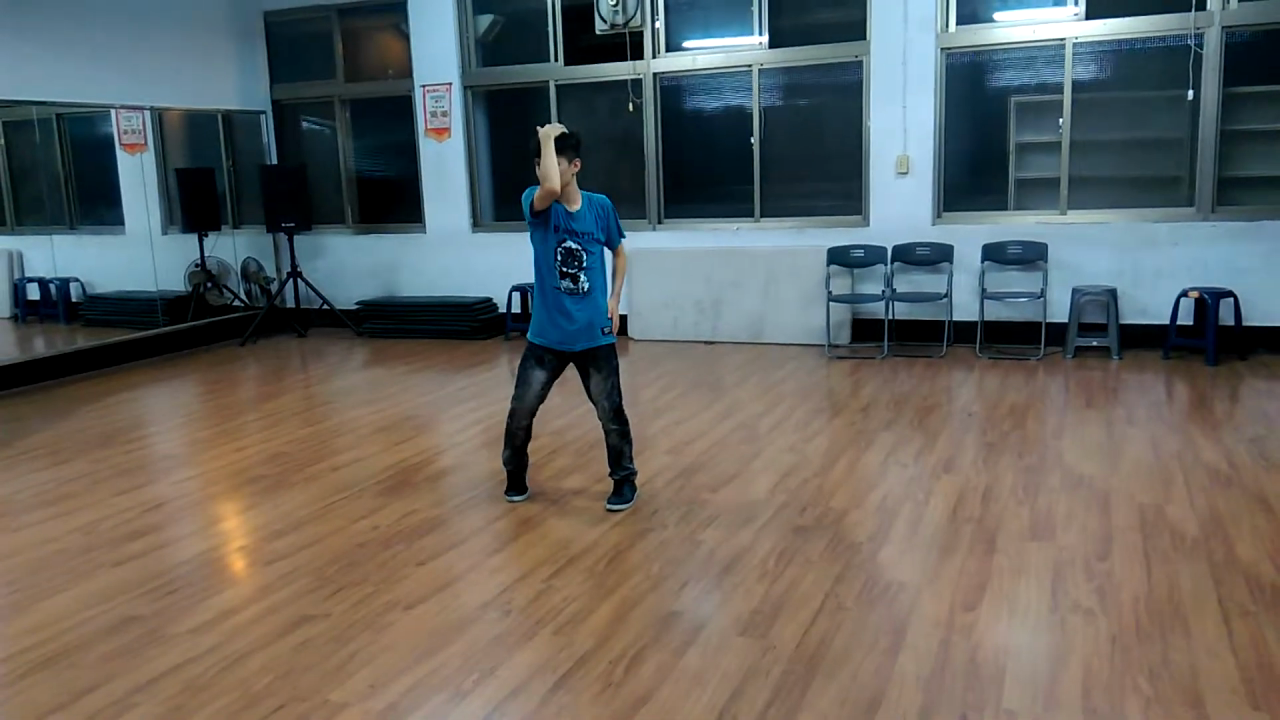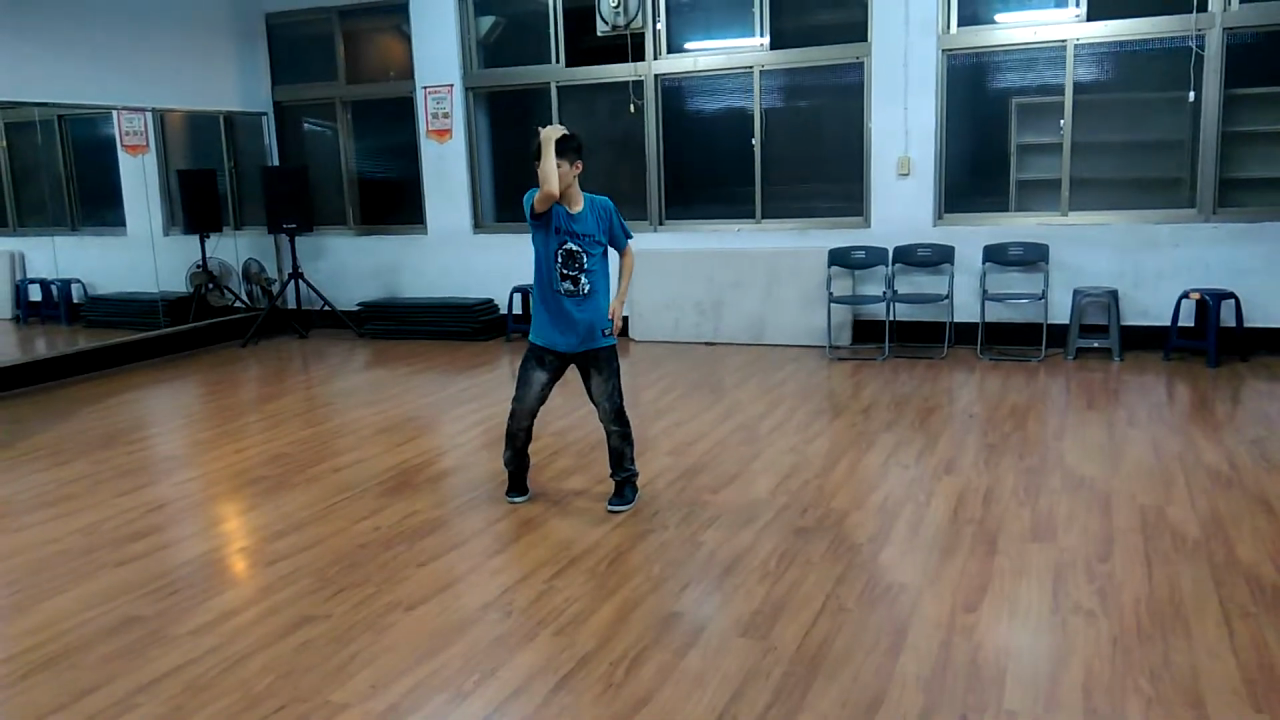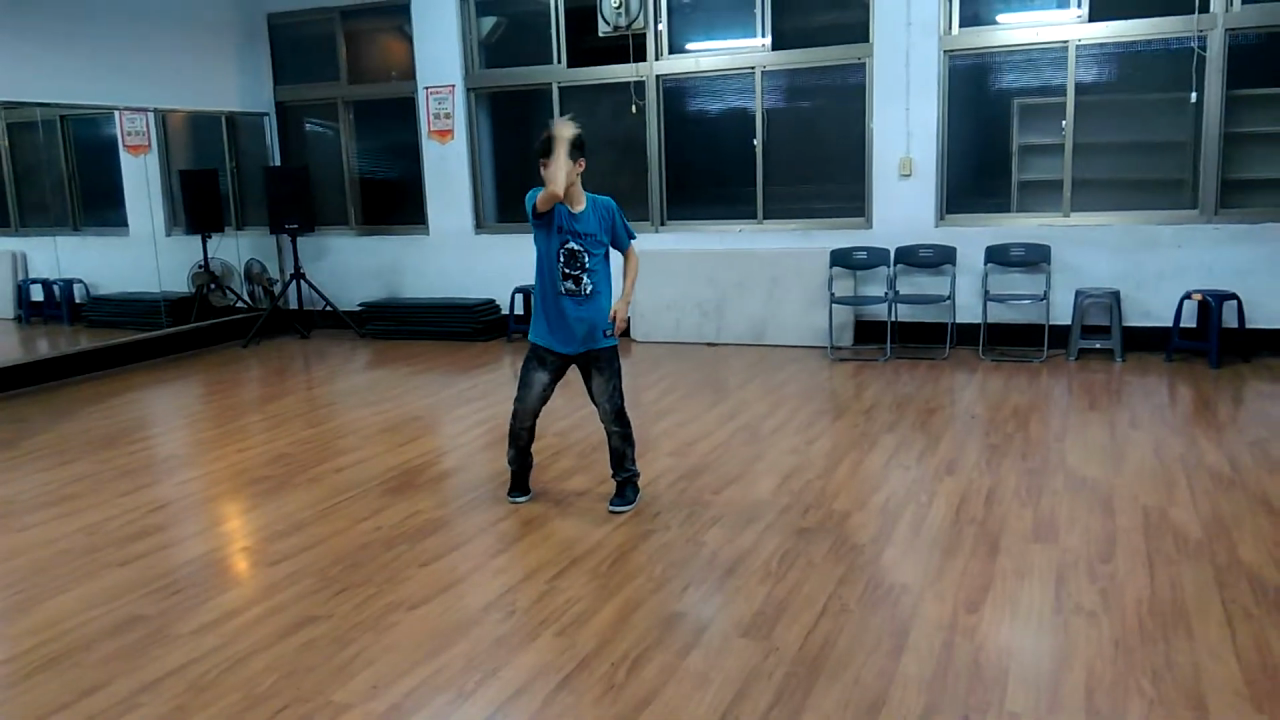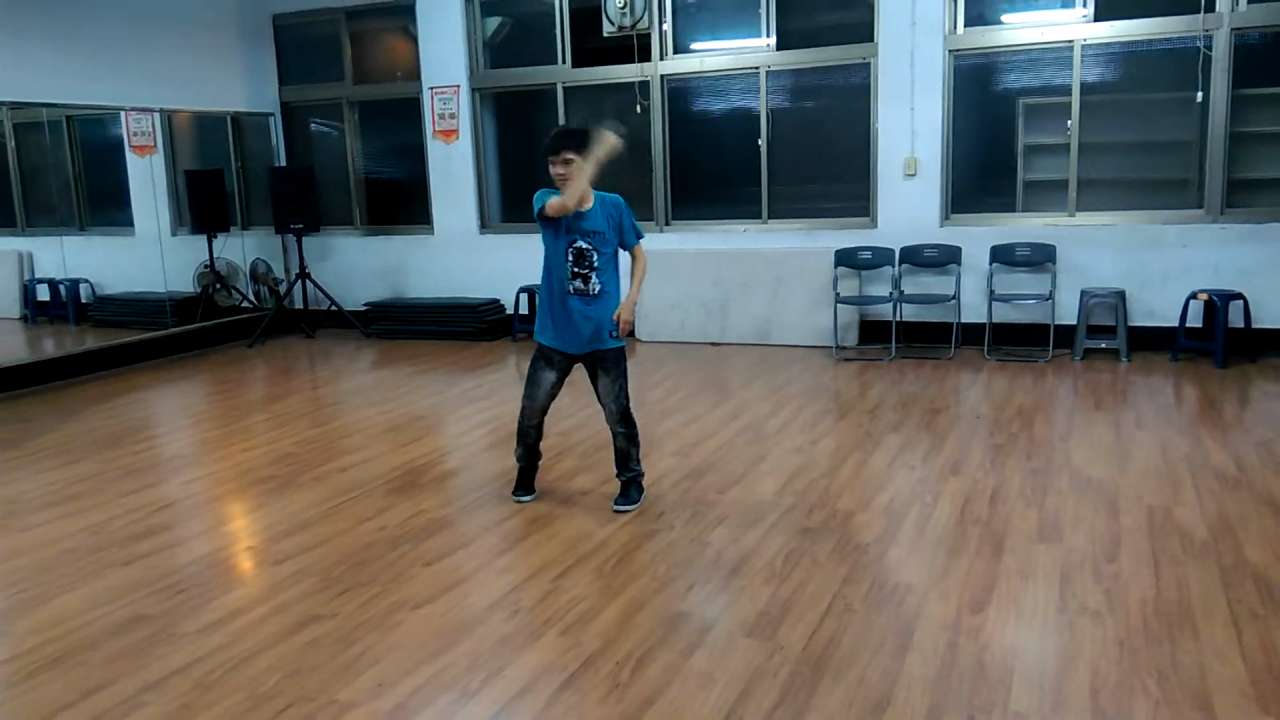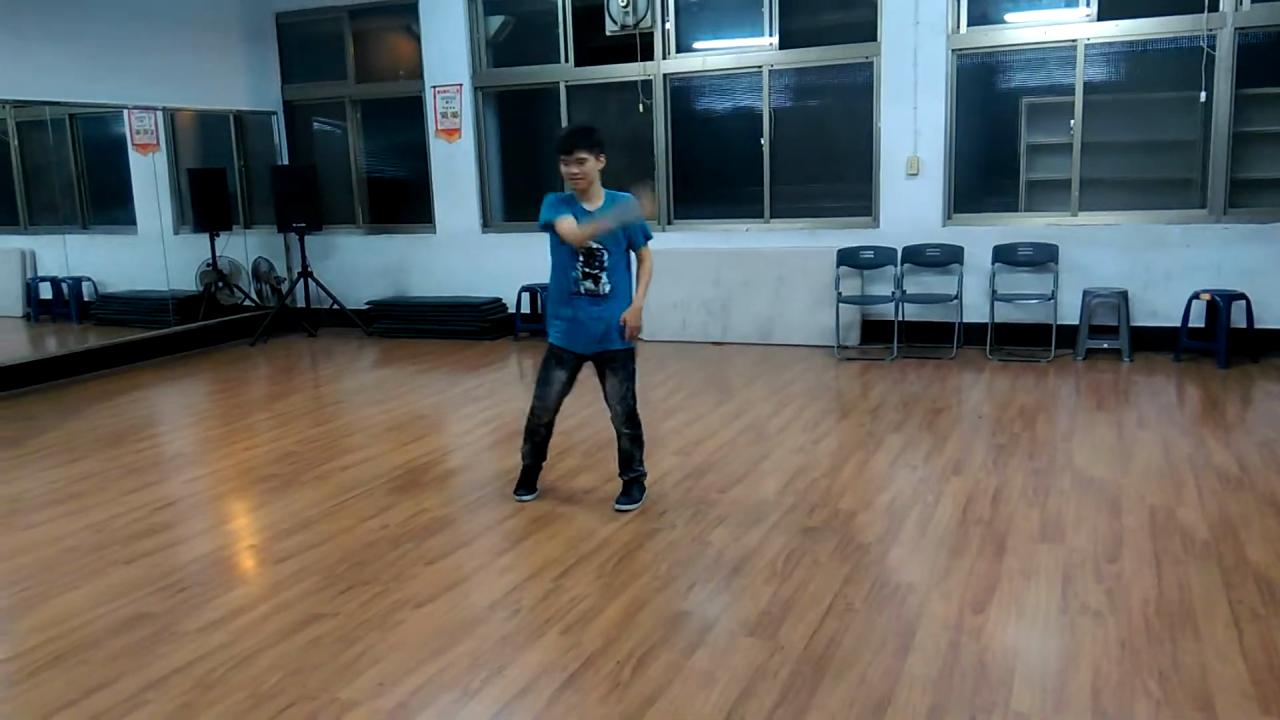
dt=0.1s
person 1, frame 1
left shoulder: (600, 207)
right shoulder: (535, 203)
left elbow: (619, 253)
right elbow: (551, 189)
left wrist: (615, 298)
right wrist: (546, 139)
left hip: (594, 332)
right hip: (547, 333)
left knee: (610, 410)
right knee: (521, 409)
left ankle: (624, 479)
right ankle: (515, 472)
person 1, frame 2
left shoulder: (603, 208)
right shoulder: (536, 205)
left elbow: (626, 253)
right elbow: (550, 192)
left wrist: (619, 300)
right wrist: (547, 141)
left hip: (595, 333)
right hip: (548, 334)
left knee: (611, 412)
right knee: (522, 410)
left ankle: (625, 480)
right ankle: (516, 474)
person 1, frame 3
left shoulder: (605, 208)
right shoulder: (537, 202)
left elbow: (630, 255)
right elbow: (555, 195)
left wrist: (624, 300)
right wrist: (560, 139)
left hip: (597, 332)
right hip: (549, 333)
left knee: (612, 412)
right knee: (524, 411)
left ankle: (627, 481)
right ankle: (519, 473)
person 1, frame 4
left shoulder: (614, 206)
right shoulder: (545, 202)
left elbow: (638, 255)
right elbow: (567, 204)
left wrist: (630, 302)
right wrist: (598, 153)
left hip: (603, 332)
right hip: (556, 332)
left knee: (617, 412)
right knee: (532, 408)
left ankle: (631, 480)
right ankle: (526, 471)
person 1, frame 5
left shoulder: (624, 204)
right shoulder: (554, 205)
left elbow: (644, 258)
right elbow: (575, 235)
left wrist: (637, 306)
right wrist: (624, 214)
left hip: (614, 331)
right hip: (567, 330)
left knee: (623, 412)
right knee: (542, 409)
left ankle: (634, 480)
right ankle: (530, 470)
